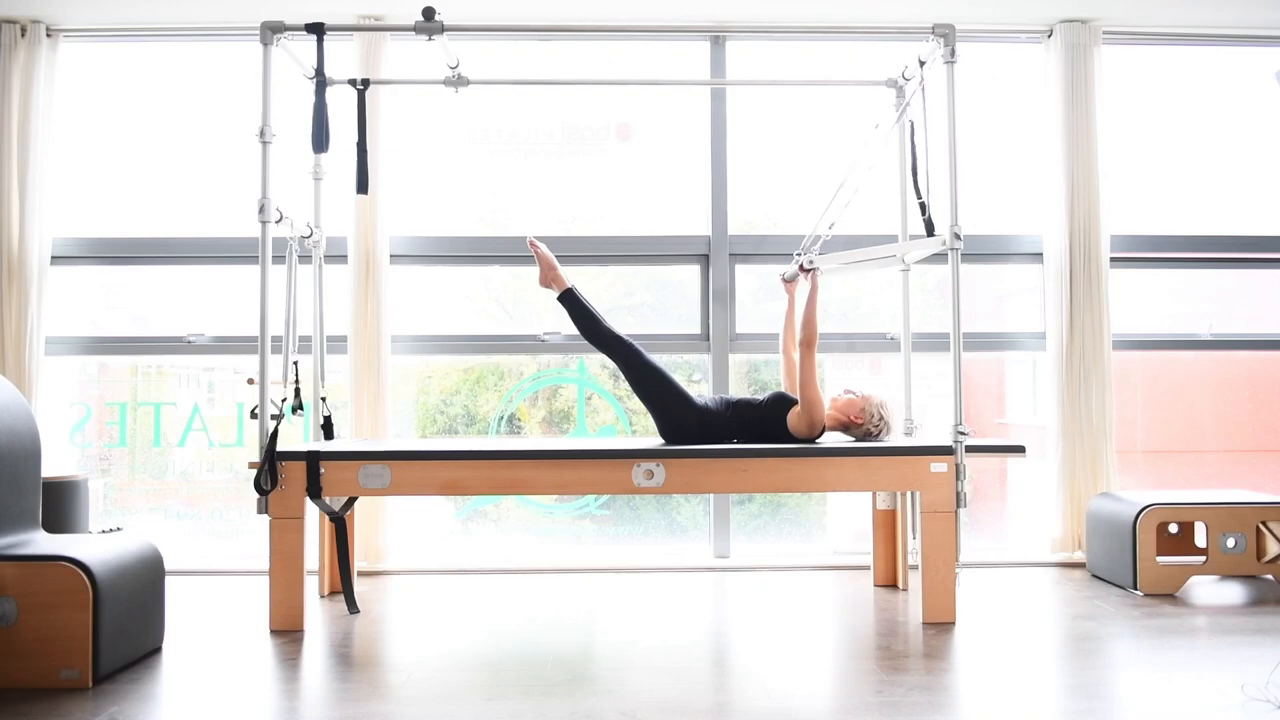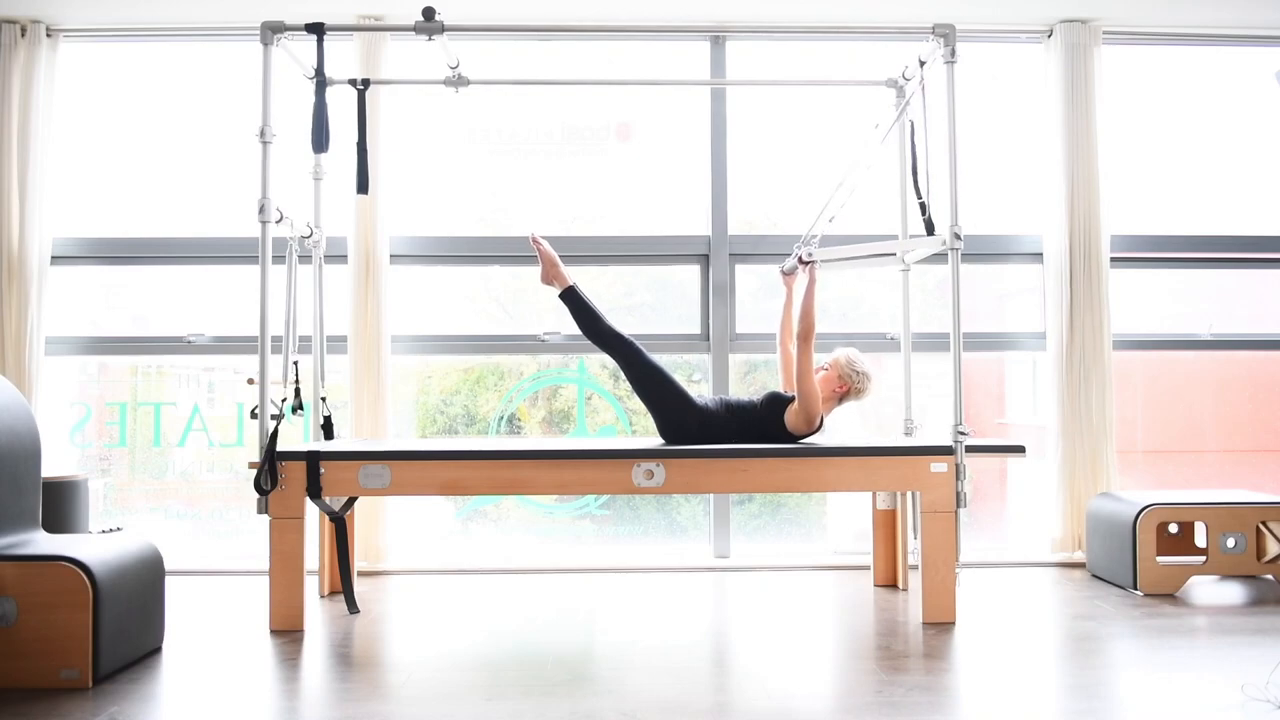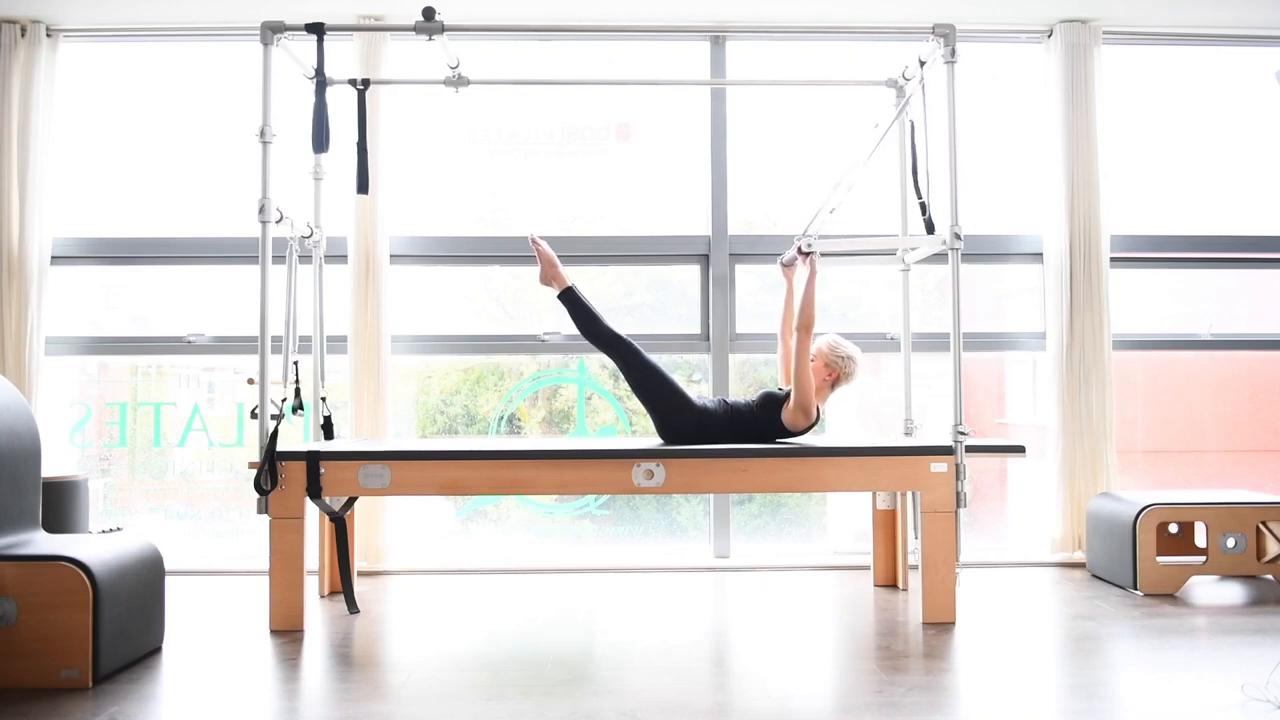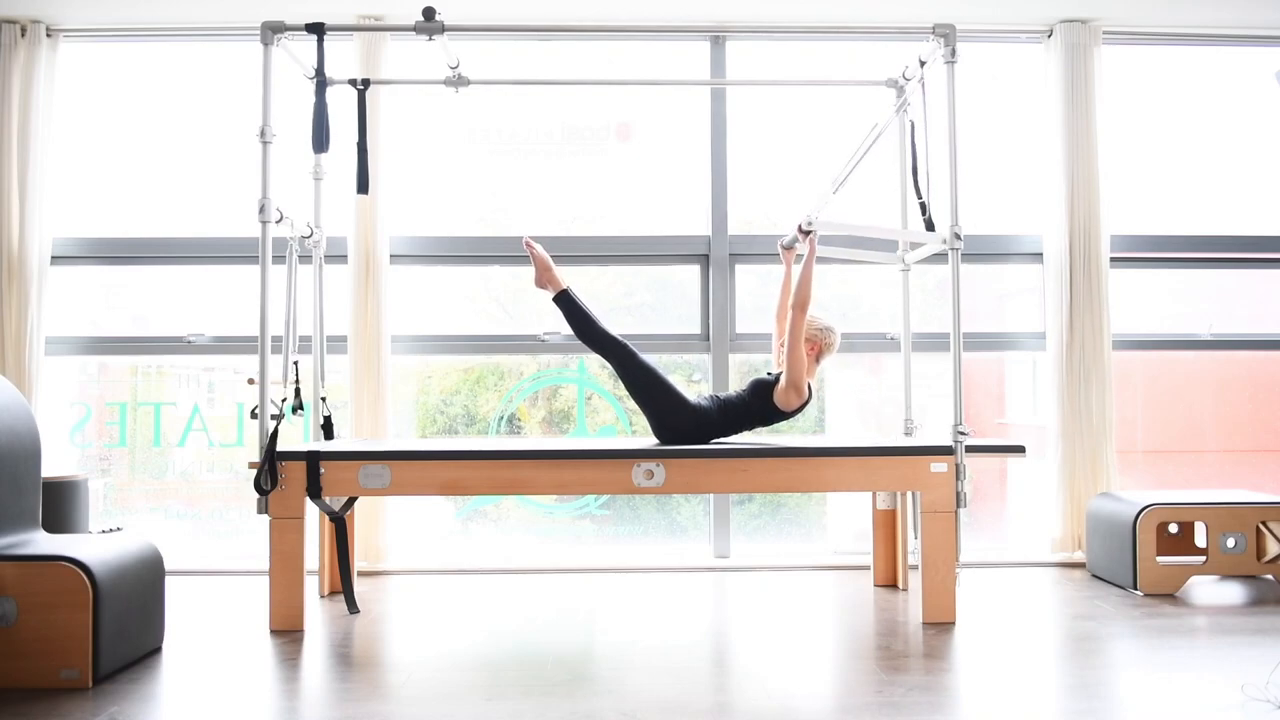
dt=1s
person 1, frame 1
left shoulder: (812, 422)
right shoulder: (805, 415)
left elbow: (807, 346)
right elbow: (790, 349)
left wrist: (814, 289)
right wrist: (791, 296)
left hip: (695, 425)
right hip: (697, 421)
left knee: (622, 347)
left ankle: (560, 282)
person 1, frame 2
left shoulder: (808, 415)
right shoulder: (797, 407)
left elbow: (804, 340)
right elbow: (786, 342)
left wrist: (811, 283)
right wrist: (789, 289)
left hip: (694, 425)
right hip: (695, 423)
left knee: (623, 346)
right knee: (622, 346)
left ankle: (561, 280)
person 1, frame 3
left shoulder: (804, 410)
right shoulder: (794, 400)
left elbow: (803, 332)
right elbow: (787, 336)
left wrist: (811, 276)
right wrist: (790, 282)
left hip: (693, 426)
right hip: (694, 423)
left knee: (623, 348)
left ankle: (560, 281)
person 1, frame 4
left shoulder: (795, 389)
right shoulder: (785, 383)
left elbow: (798, 312)
right elbow: (783, 319)
left wrist: (810, 255)
right wrist: (788, 265)
left hip: (688, 424)
right hip: (688, 425)
left knee: (618, 350)
left ankle: (554, 283)
